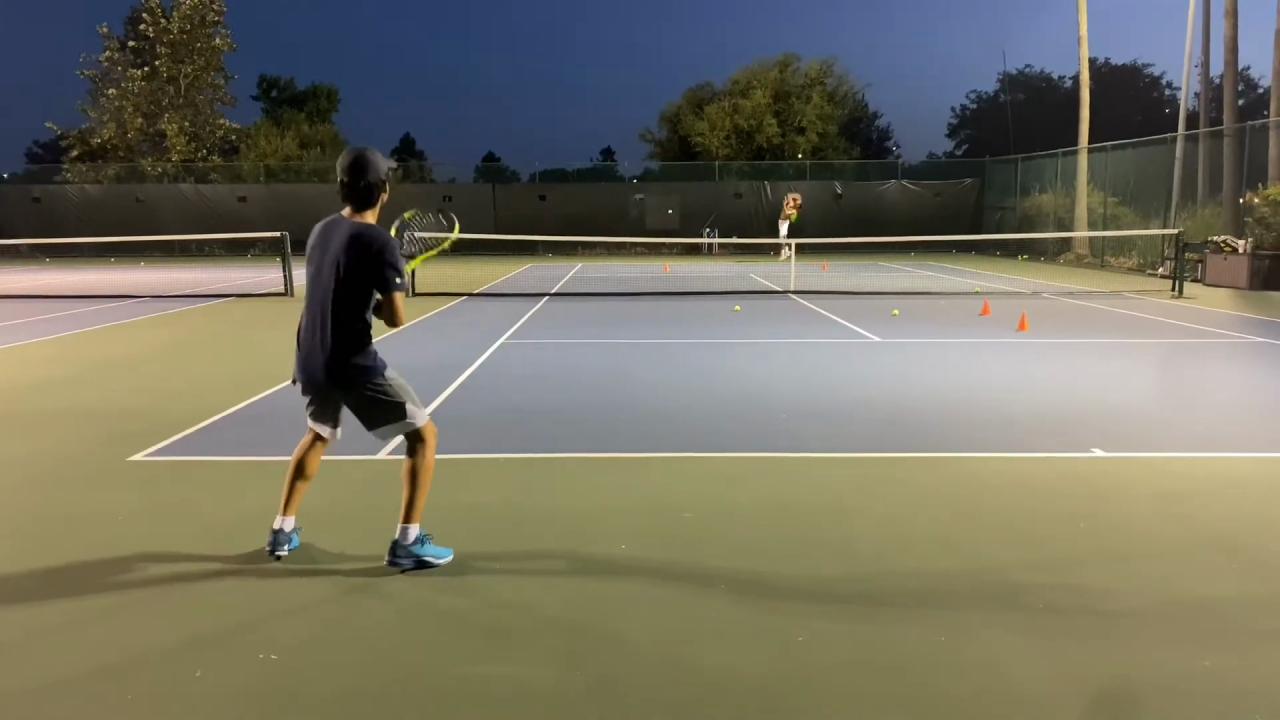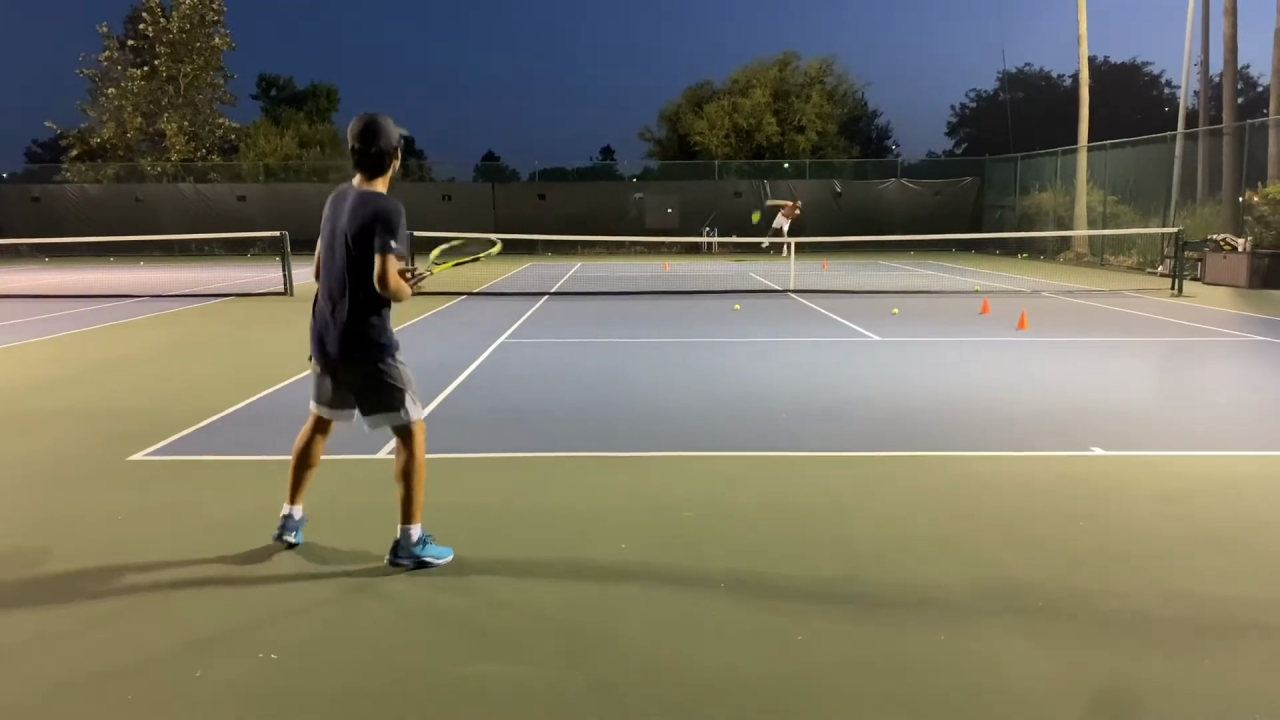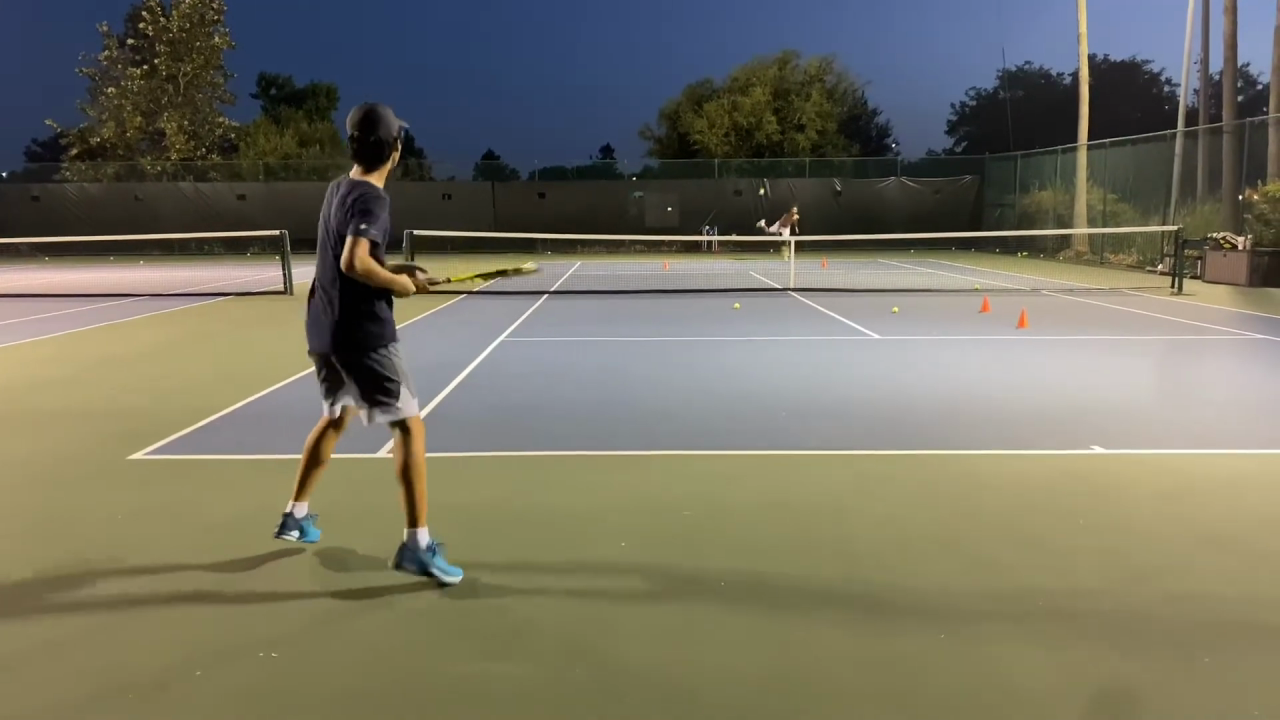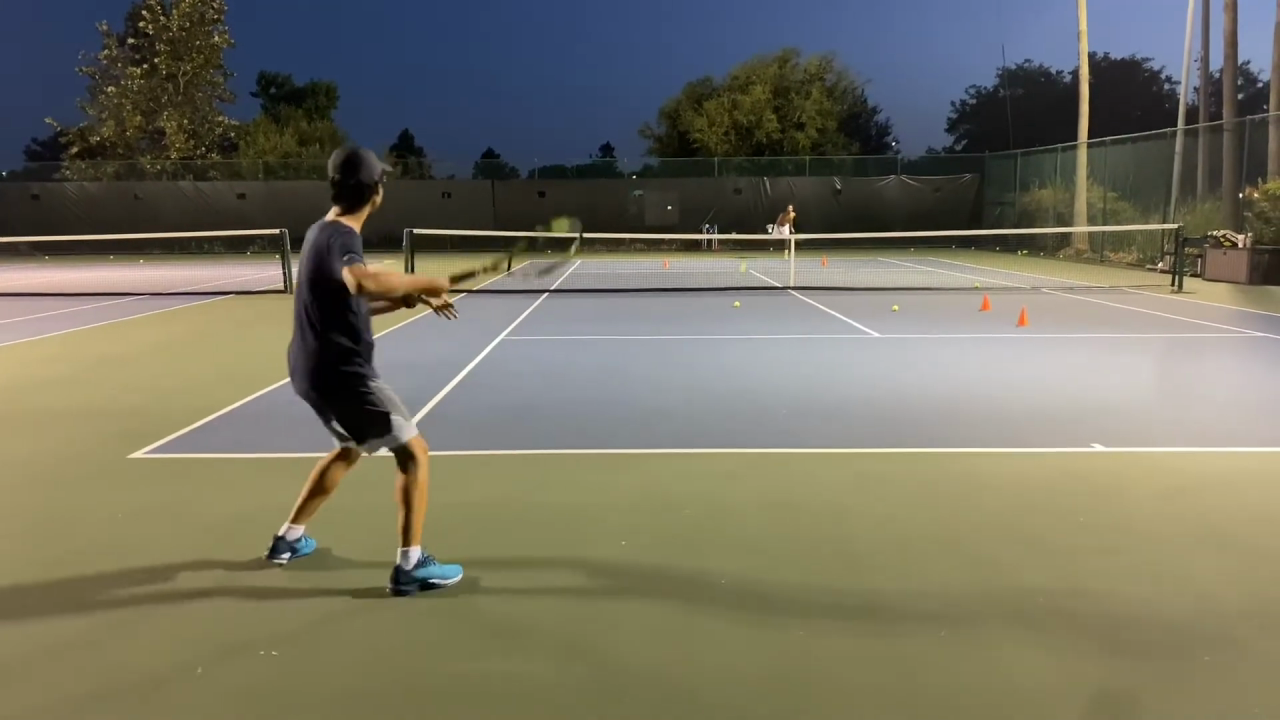
dt=0.2s
person 1, frame 1
left shoulder: (321, 231)
right shoulder: (380, 242)
right elbow: (395, 318)
left hip: (311, 360)
right hip: (354, 363)
left knee: (317, 436)
right knee: (423, 435)
left ankle: (282, 530)
right ankle: (408, 540)
person 1, frame 2
left shoulder: (336, 200)
right shoulder: (387, 210)
right elbow: (385, 285)
right wrist: (405, 287)
left hip: (325, 335)
right hip: (368, 341)
left knee: (320, 422)
right knee: (411, 432)
left ankle: (291, 519)
right ankle: (409, 540)
person 1, frame 3
left shoulder: (337, 189)
right shoulder: (372, 198)
right elbow: (353, 263)
left wrist: (393, 275)
right wrist: (398, 284)
left hip: (324, 328)
right hip: (363, 334)
left knee: (335, 418)
right knee: (410, 429)
left ankle: (295, 516)
right ankle: (417, 544)
person 1, frame 4
left shoulder: (324, 232)
right shoulder: (341, 237)
right elbow: (364, 283)
left wrist: (408, 296)
right wrist: (420, 282)
left hip: (311, 369)
right hip: (341, 372)
left knee: (348, 451)
right knee: (413, 454)
left ankle: (289, 537)
right ankle: (411, 563)
